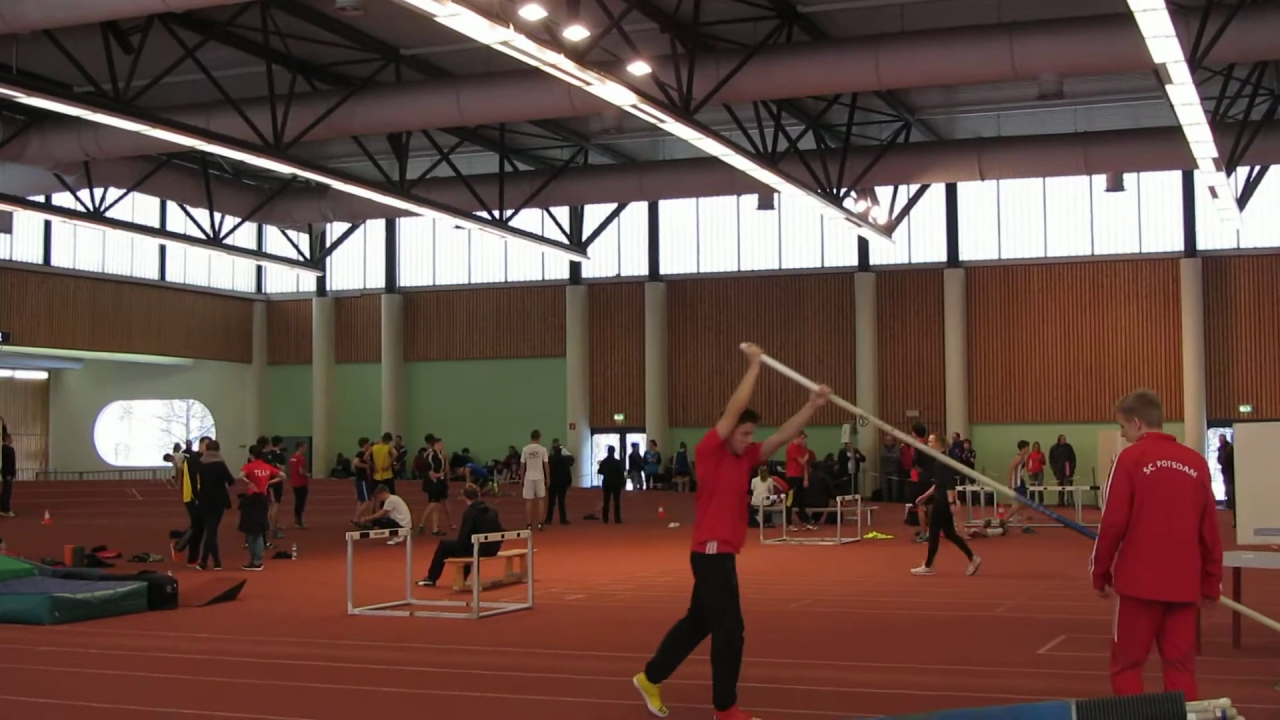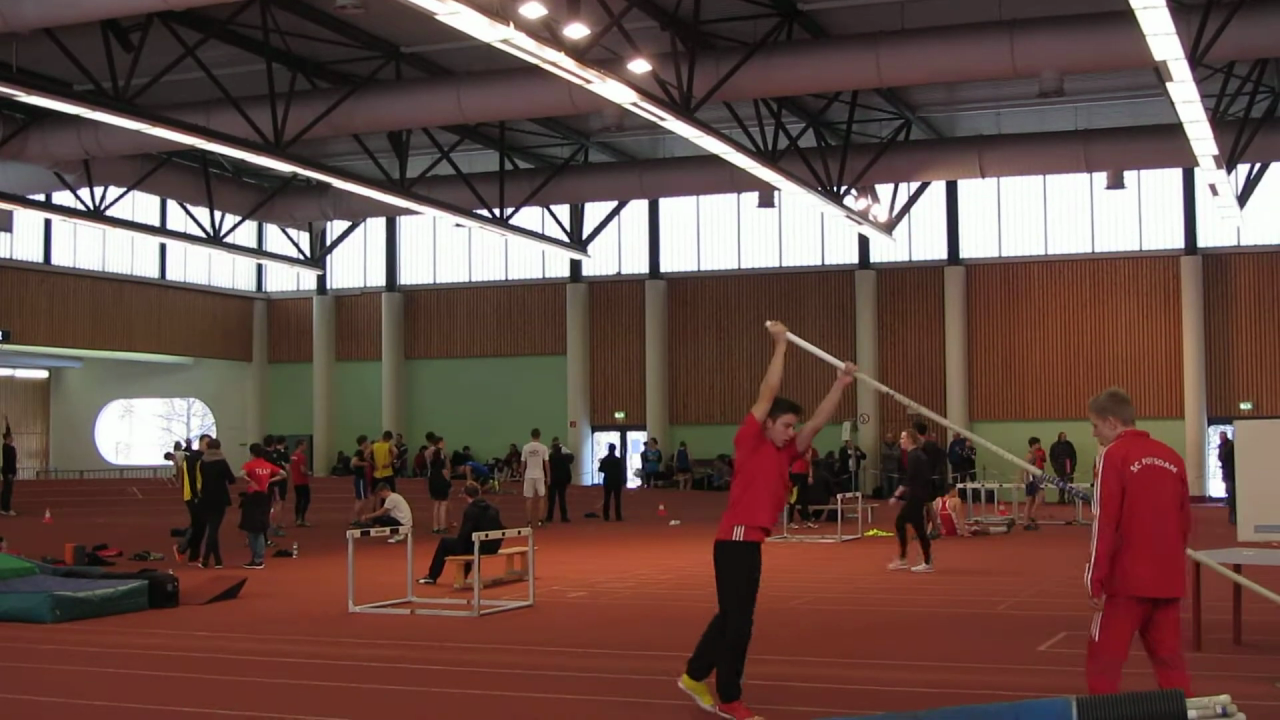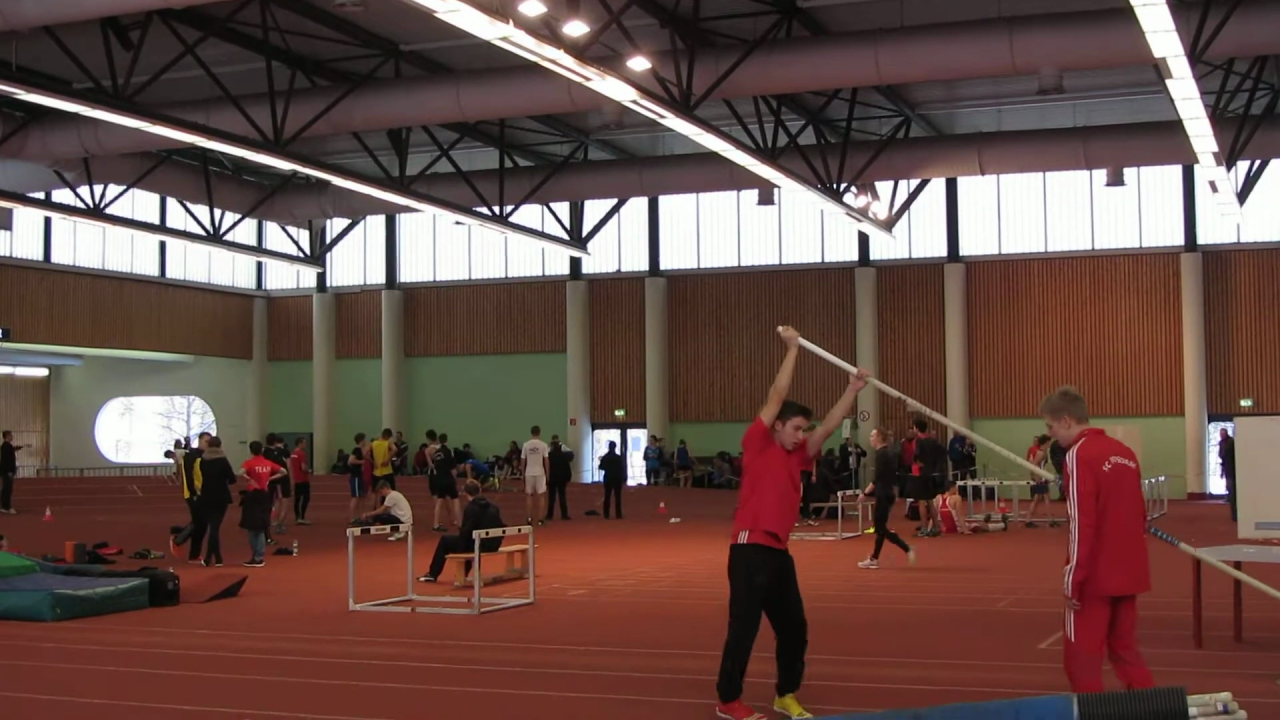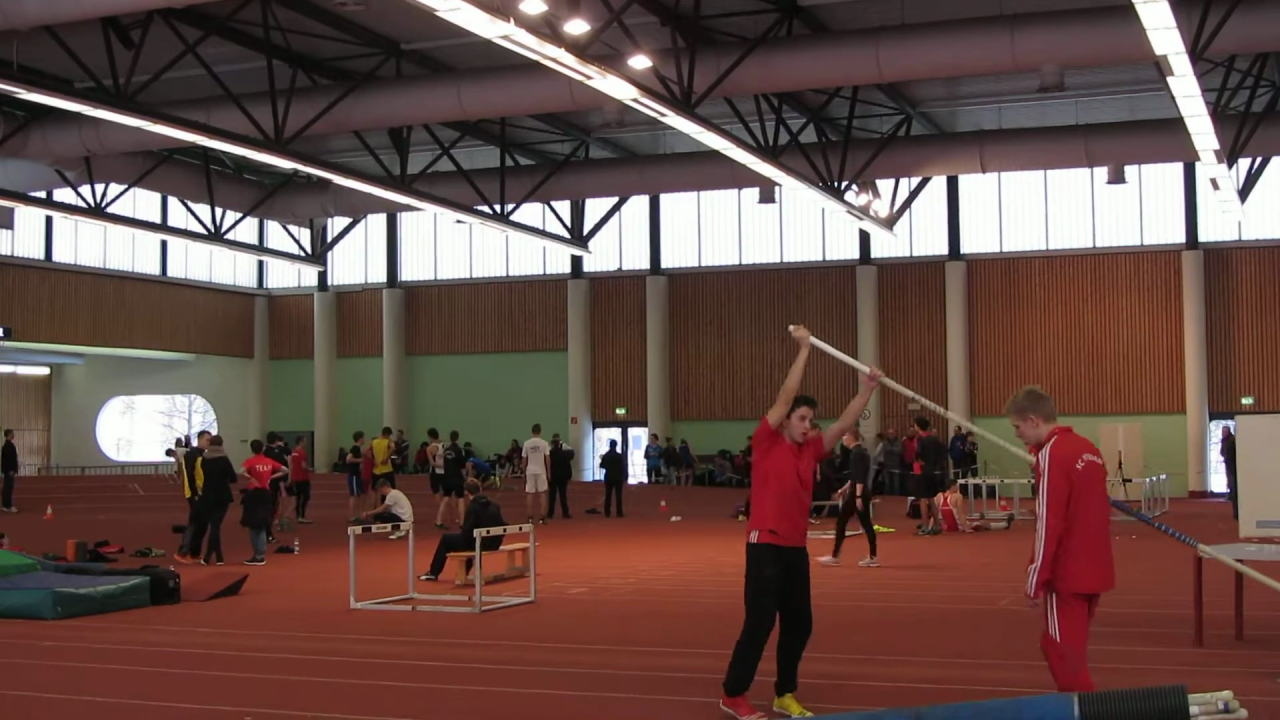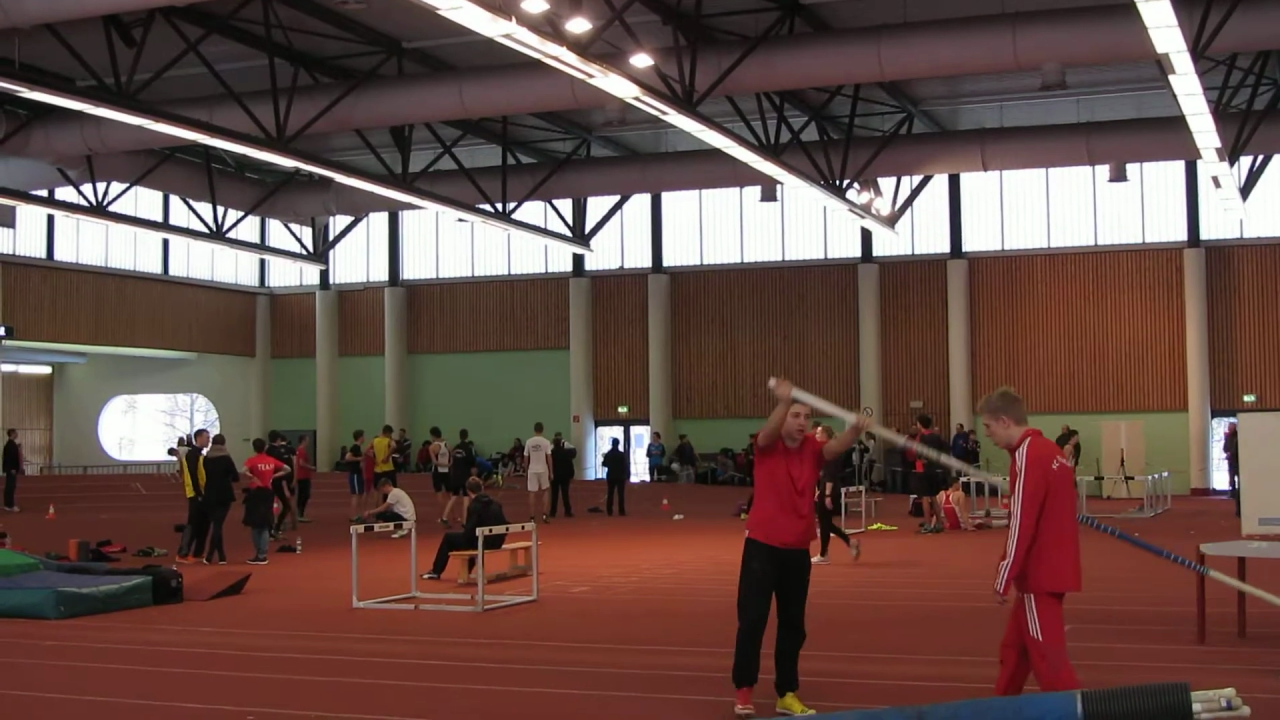
dt=0.3s
person 1, frame 1
left shoulder: (744, 458)
right shoulder: (709, 451)
left elbow: (783, 437)
right elbow: (733, 410)
left wrist: (813, 404)
right wrist: (753, 364)
left hip: (722, 552)
right hip: (711, 553)
left knee: (697, 623)
right knee: (729, 631)
left ankle: (650, 678)
person 1, frame 2
left shoulder: (784, 453)
right shoulder: (749, 442)
left elbow: (817, 422)
right elbow: (767, 395)
left wrist: (841, 384)
right wrist: (781, 343)
left hip: (750, 543)
right hip: (736, 541)
left knee: (731, 617)
right knee: (736, 620)
left ankle: (694, 674)
person 1, frame 3
left shoulder: (796, 456)
right shoulder: (757, 445)
left elbow: (829, 427)
right elbow: (775, 399)
left wrist: (853, 389)
right wrist: (792, 349)
left hip: (777, 551)
right hip: (750, 549)
left knee: (795, 627)
right knee: (744, 627)
person 1, frame 4
left shoulder: (810, 449)
right shoulder: (766, 442)
left elbow: (843, 424)
right elbow: (785, 398)
left wrist: (867, 388)
right wrist: (803, 349)
left hip: (796, 548)
right hip: (765, 546)
left knee: (799, 624)
right knee: (759, 623)
person 1, frame 5
left shoulder: (814, 449)
right shoulder: (768, 446)
left elbow: (837, 446)
right elbow: (768, 432)
left wrist: (854, 428)
right wrist: (782, 402)
left hip: (798, 550)
right hip: (762, 545)
left knee: (793, 624)
right knee: (752, 619)
left ankle: (786, 692)
right ankle: (743, 687)
person 2, frame 1
left shoulder: (1130, 458)
right shoulder: (1196, 462)
left elbow: (1114, 521)
right elbow: (1209, 529)
left wrist: (1100, 571)
right wrist: (1211, 581)
left hip: (1139, 580)
right hip: (1184, 581)
left knee: (1127, 664)
right knee: (1180, 666)
person 2, frame 2
left shoulder: (1112, 455)
right shoulder: (1172, 457)
left elbow: (1105, 523)
right elbow: (1184, 520)
left wrist: (1096, 578)
left hip: (1126, 578)
right hip: (1168, 577)
left knee: (1104, 661)
right knee: (1170, 661)
person 2, frame 3
left shoulder: (1080, 454)
right shoulder: (1125, 452)
left elbow: (1081, 524)
right elbow: (1139, 514)
left wrist: (1072, 580)
left hip: (1095, 577)
right hip: (1128, 573)
left knee: (1082, 660)
right knee: (1126, 653)
person 2, frame 4
left shoulder: (1051, 454)
right shoulder: (1087, 449)
left elbow: (1049, 522)
left wrist: (1034, 580)
left hip: (1067, 574)
right hip: (1092, 568)
left knee: (1066, 657)
right knee: (1063, 650)
person 2, frame 5
left shoulder: (1027, 454)
right shoulder: (1050, 451)
left elbow: (1022, 521)
left wrist: (1003, 577)
left hip: (1039, 572)
right hip: (1055, 567)
left knee: (1047, 656)
right knee: (1015, 648)
